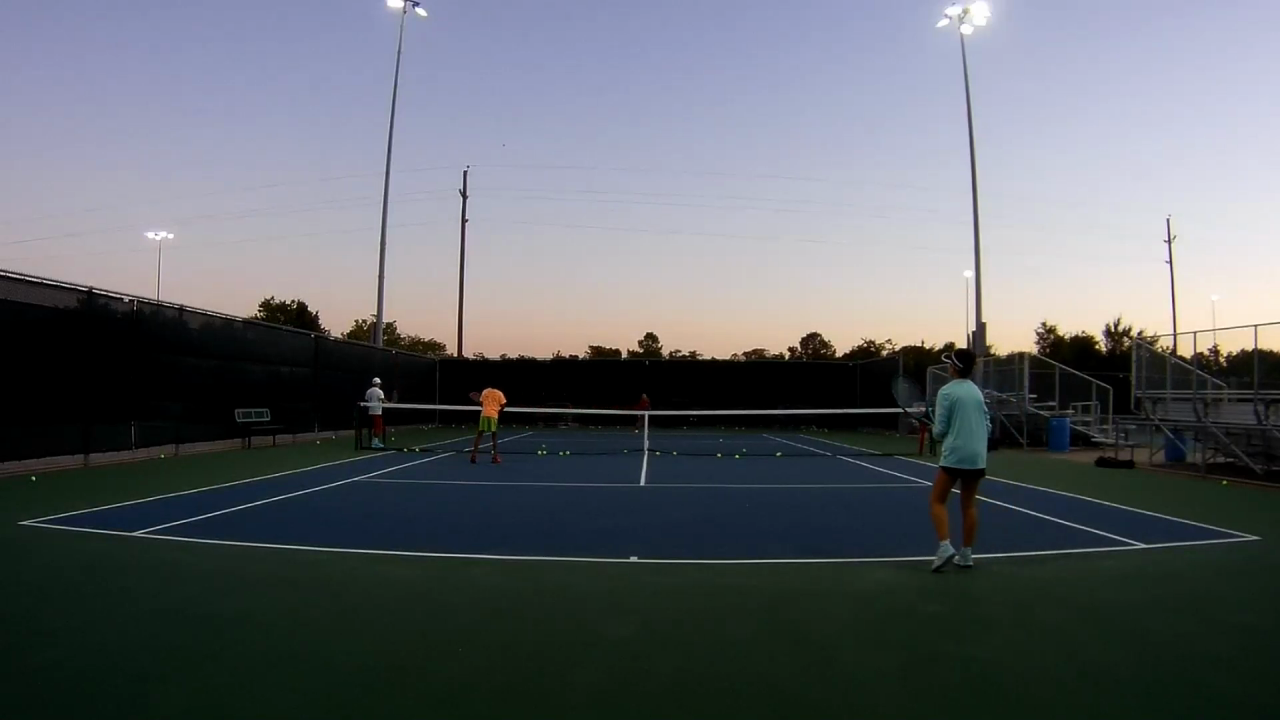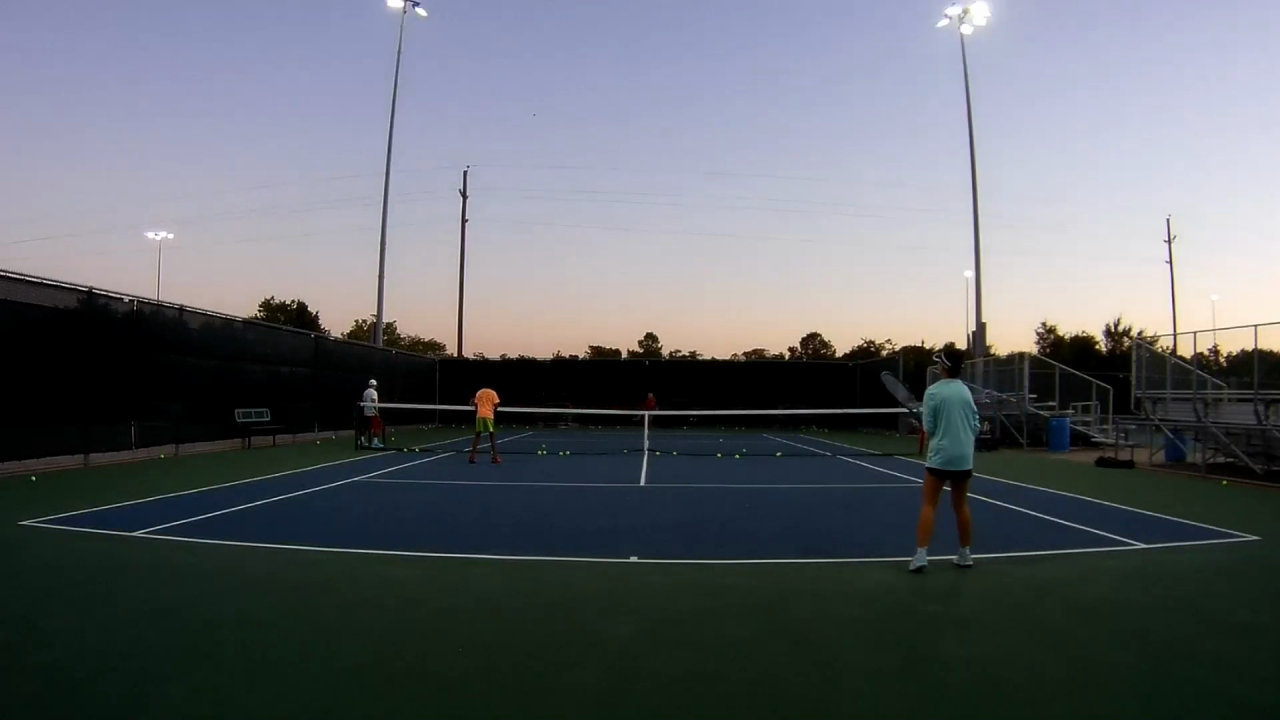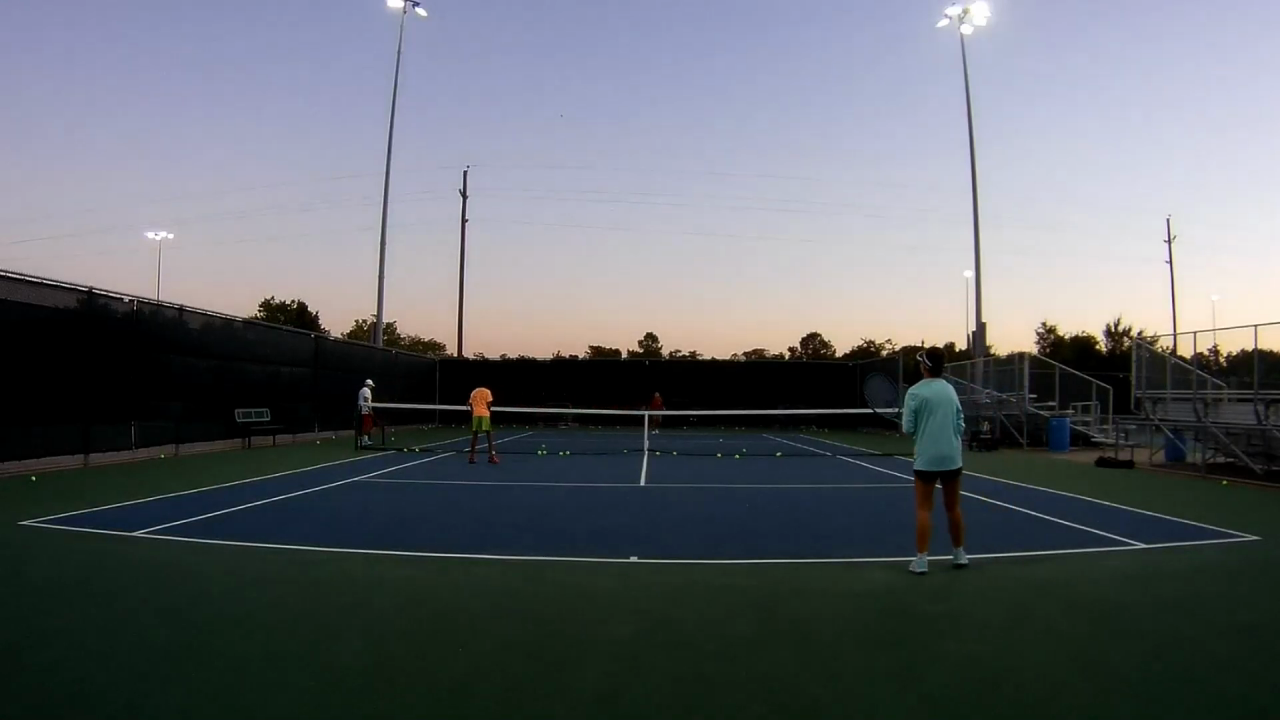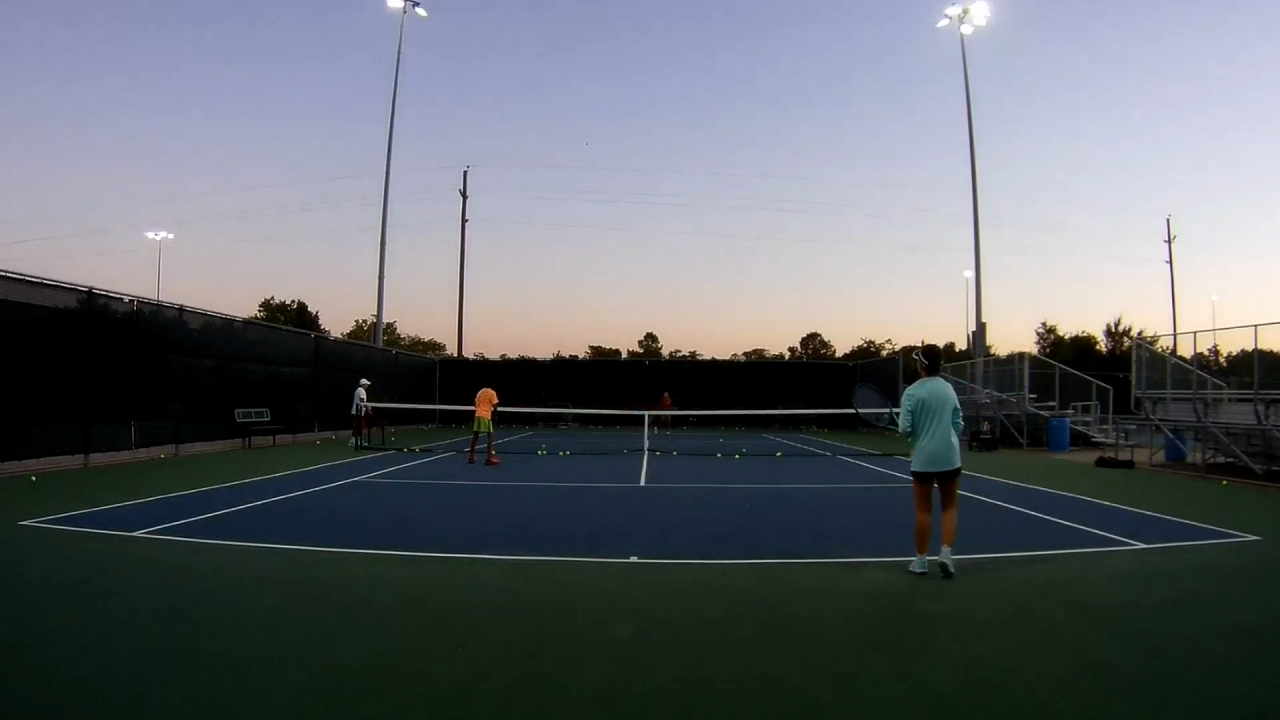
dt=0.3s
person 1, frame 1
left shoulder: (947, 391)
right shoulder: (977, 391)
left elbow: (941, 429)
right elbow: (987, 426)
left wrist: (934, 431)
left hip: (955, 455)
right hip: (977, 456)
left knee: (937, 502)
right knee: (969, 505)
left ankle: (945, 546)
right ankle: (966, 554)
person 1, frame 2
left shoulder: (933, 391)
right shoulder: (966, 391)
left elbow: (928, 428)
right elbow: (976, 426)
left hip: (940, 456)
right hip: (963, 457)
left knee: (928, 505)
right knee: (961, 506)
left ankle: (921, 555)
right ankle: (965, 554)
person 1, frame 3
left shoulder: (915, 392)
right shoulder: (950, 390)
left elbow: (908, 428)
right elbow: (960, 426)
left hip: (926, 458)
right hip: (952, 457)
left knee: (924, 509)
right knee: (953, 507)
left ankle: (921, 559)
right ankle: (959, 553)
person 1, frame 4
left shoulder: (912, 392)
right shoulder: (949, 389)
left elbow: (905, 428)
right elbow: (959, 424)
left hip: (924, 458)
right hip: (949, 457)
left knee: (923, 510)
right knee: (949, 508)
left ankle: (921, 560)
right ankle: (945, 552)
